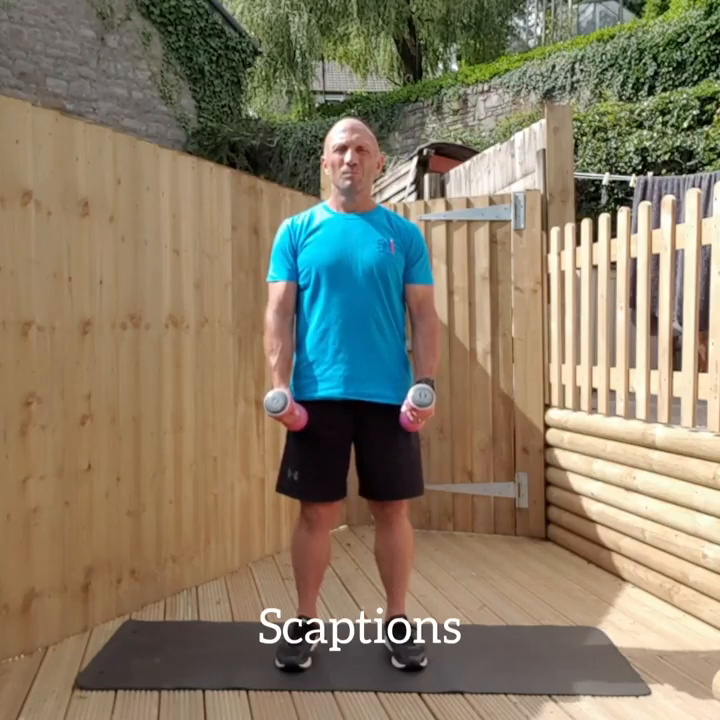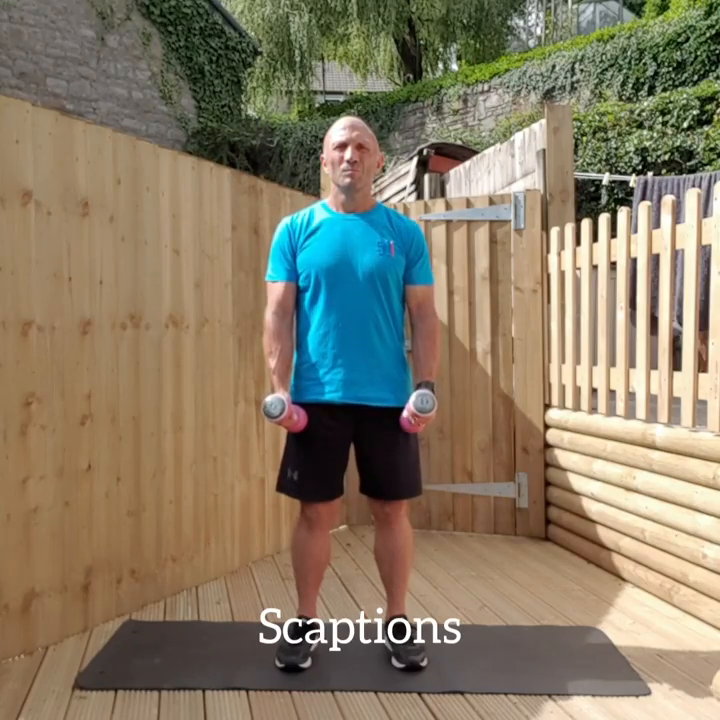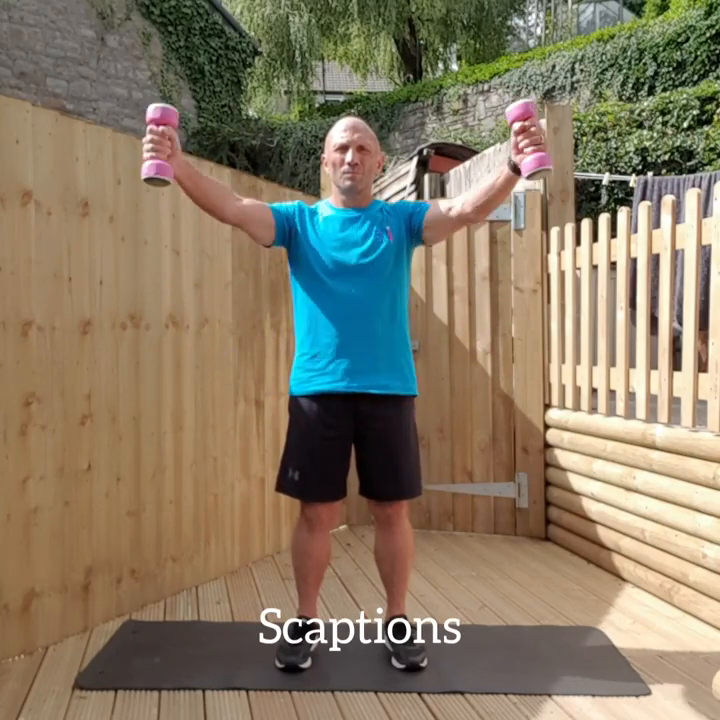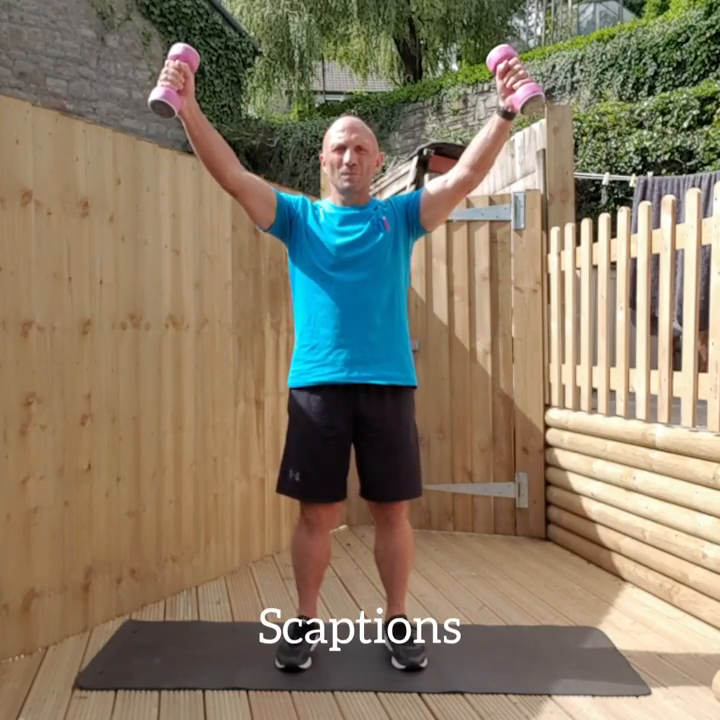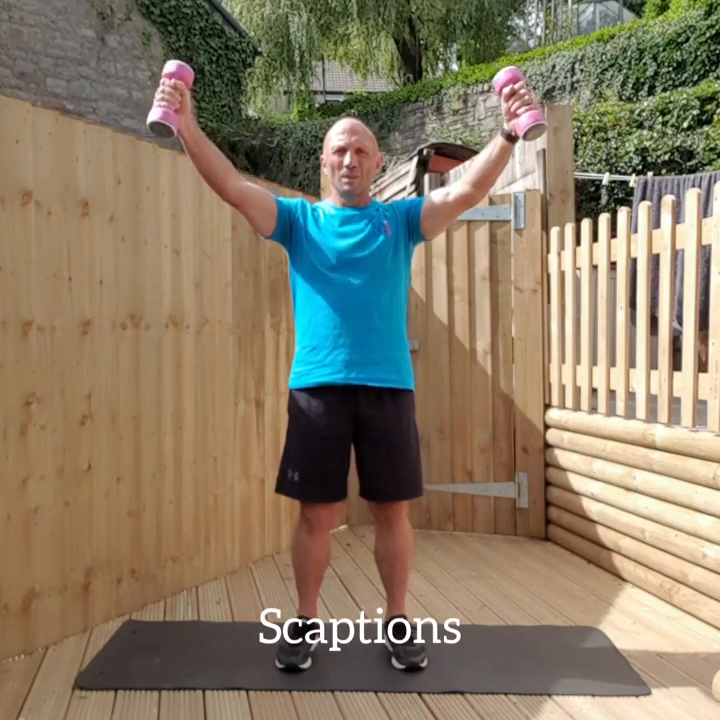
dt=0.7s
person 1, frame 1
left shoulder: (404, 234)
right shoulder: (297, 231)
left elbow: (424, 315)
right elbow: (279, 312)
left wrist: (425, 384)
right wrist: (279, 385)
left hip: (388, 395)
right hip: (318, 395)
left knee: (392, 510)
right knee: (316, 512)
left ankle: (397, 622)
right ankle: (306, 622)
person 1, frame 2
left shoulder: (404, 233)
right shoulder: (295, 230)
left elbow: (423, 317)
right elbow: (278, 315)
left wrist: (426, 388)
right wrist: (279, 388)
left hip: (388, 397)
right hip: (317, 397)
left knee: (392, 511)
right knee: (316, 512)
left ankle: (397, 621)
right ankle: (305, 622)
person 1, frame 3
left shoulder: (402, 220)
right shoulder: (300, 222)
left elbow: (468, 207)
right elbow: (231, 206)
left wrist: (514, 163)
right wrist: (177, 162)
left hip: (389, 390)
right hip: (317, 390)
left knee: (393, 512)
right knee: (316, 514)
left ankle: (397, 623)
right ankle: (305, 623)
person 1, frame 4
left shoulder: (400, 216)
right shoulder: (297, 217)
left elbow: (464, 176)
right elbow: (234, 177)
left wrist: (503, 112)
right wrist: (189, 109)
left hip: (389, 384)
right hip: (316, 385)
left knee: (393, 510)
right knee: (316, 512)
left ankle: (397, 621)
right ankle: (306, 621)
person 1, frame 5
left shoulder: (401, 219)
right shoulder: (298, 220)
left elbow: (467, 191)
right elbow: (232, 187)
left wrist: (508, 132)
right wrist: (186, 126)
left hip: (388, 387)
right hip: (316, 386)
left knee: (393, 511)
right knee: (316, 514)
left ankle: (397, 622)
right ankle: (304, 622)
